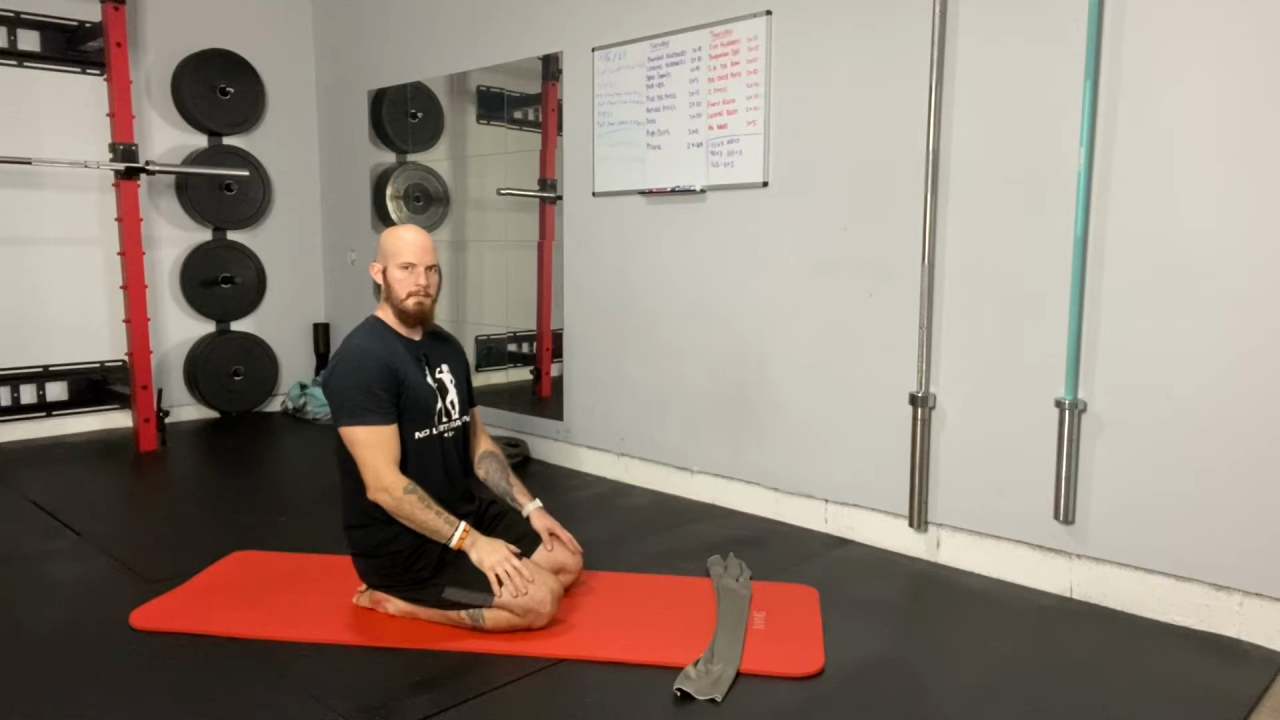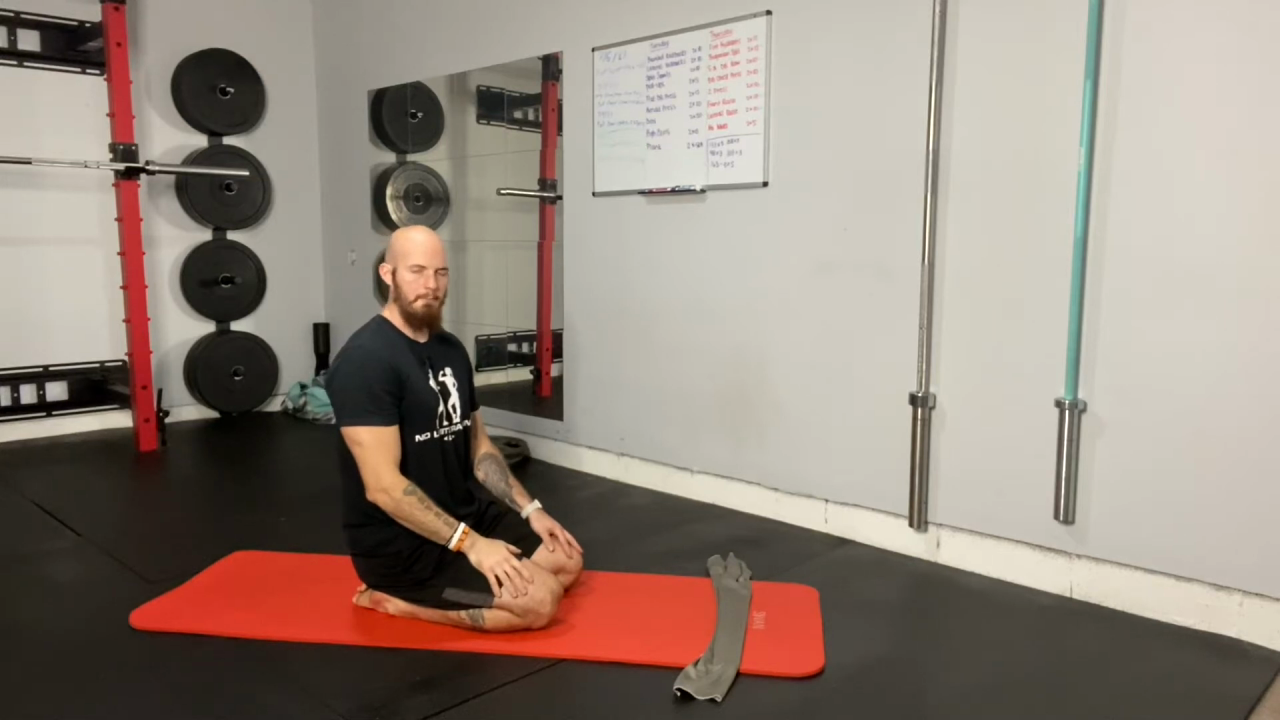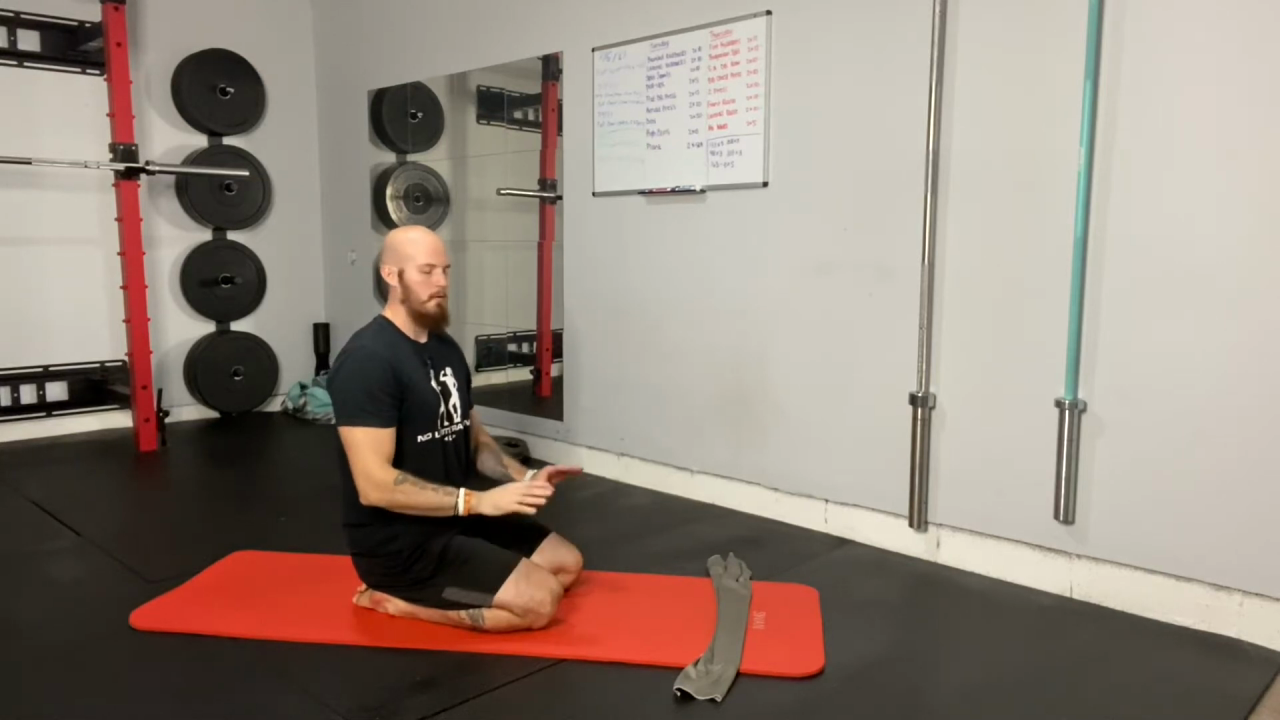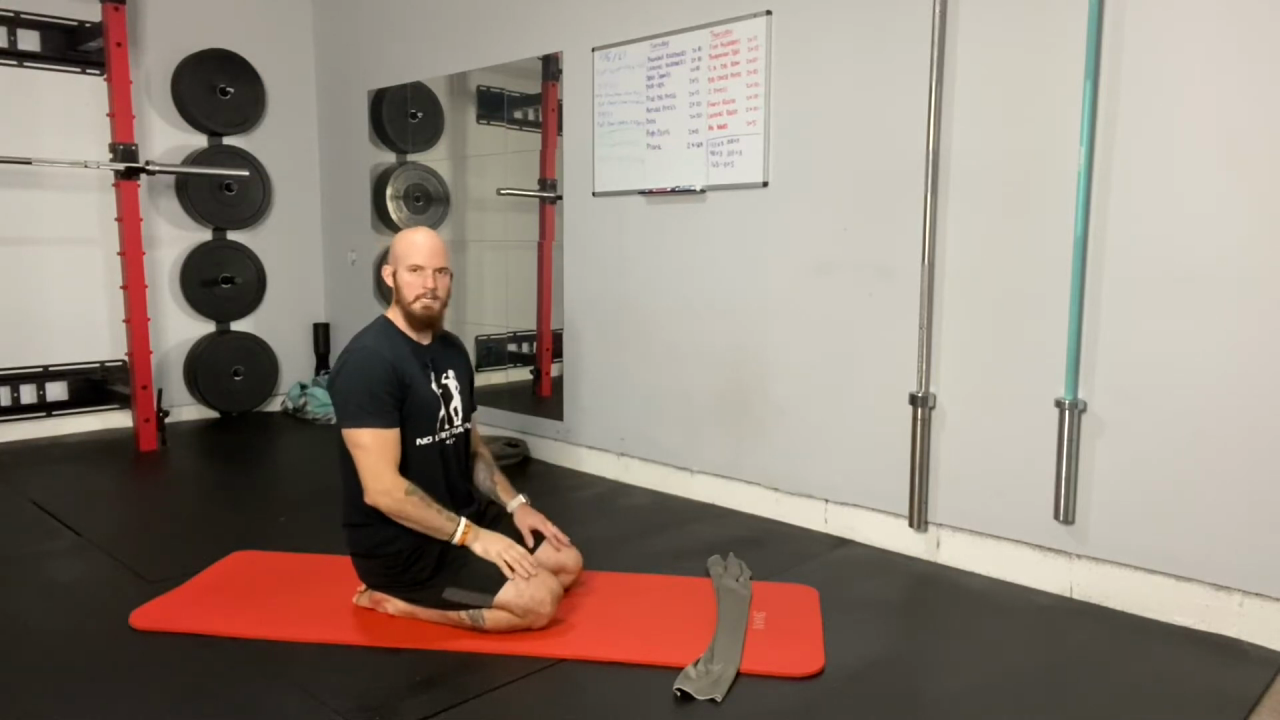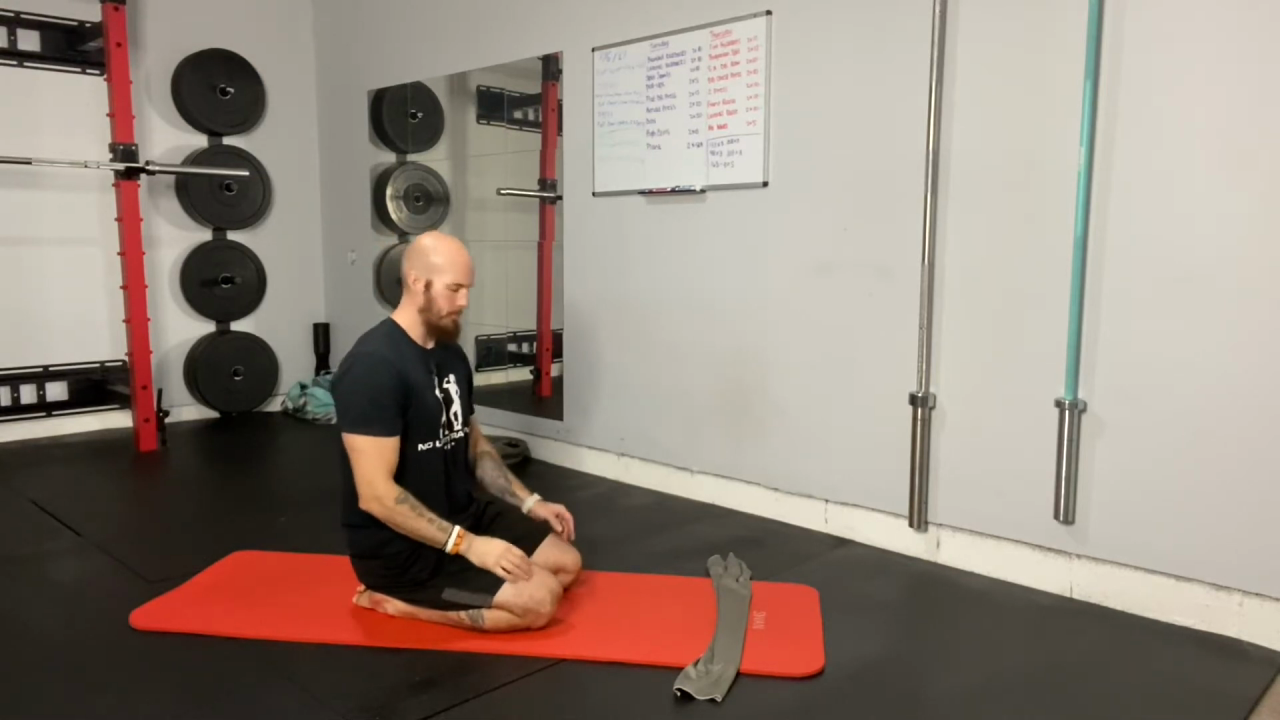
dt=1s
person 1, frame 1
left shoulder: (445, 345)
right shoulder: (362, 360)
left elbow: (477, 440)
right elbow: (384, 484)
left wrist: (531, 506)
right wrist: (470, 541)
right hip: (399, 542)
left knee: (566, 561)
right knee: (539, 600)
left ankle: (430, 588)
right ankle: (396, 598)
person 1, frame 2
left shoulder: (450, 348)
right shoulder: (365, 360)
left elbow: (477, 444)
right elbow: (384, 486)
left wrist: (529, 508)
right wrist: (468, 542)
right hip: (398, 542)
left knee: (567, 562)
right knee: (539, 600)
left ankle: (428, 588)
right ankle: (394, 598)
person 1, frame 3
left shoulder: (445, 347)
right shoulder: (367, 360)
left elbow: (472, 437)
right elbow: (375, 485)
left wrist: (526, 477)
right wrist: (478, 500)
left hip: (453, 518)
right hip: (398, 541)
left knee: (566, 564)
right knee: (539, 601)
left ankle: (419, 593)
right ankle: (395, 600)
person 1, frame 4
left shoulder: (451, 349)
right shoulder: (368, 361)
right elbow: (382, 489)
left wrist: (515, 504)
right wrist: (471, 535)
right hip: (398, 542)
left knee: (566, 563)
right knee: (539, 601)
left ankle: (425, 591)
right ankle: (395, 599)
person 1, frame 5
left shoulder: (450, 353)
right shoulder: (374, 367)
left elbow: (473, 444)
right elbow: (376, 494)
left wrist: (529, 501)
right wrist: (466, 545)
right hip: (398, 545)
left knee: (565, 564)
right knee: (538, 600)
left ankle: (423, 592)
right ankle: (395, 600)
